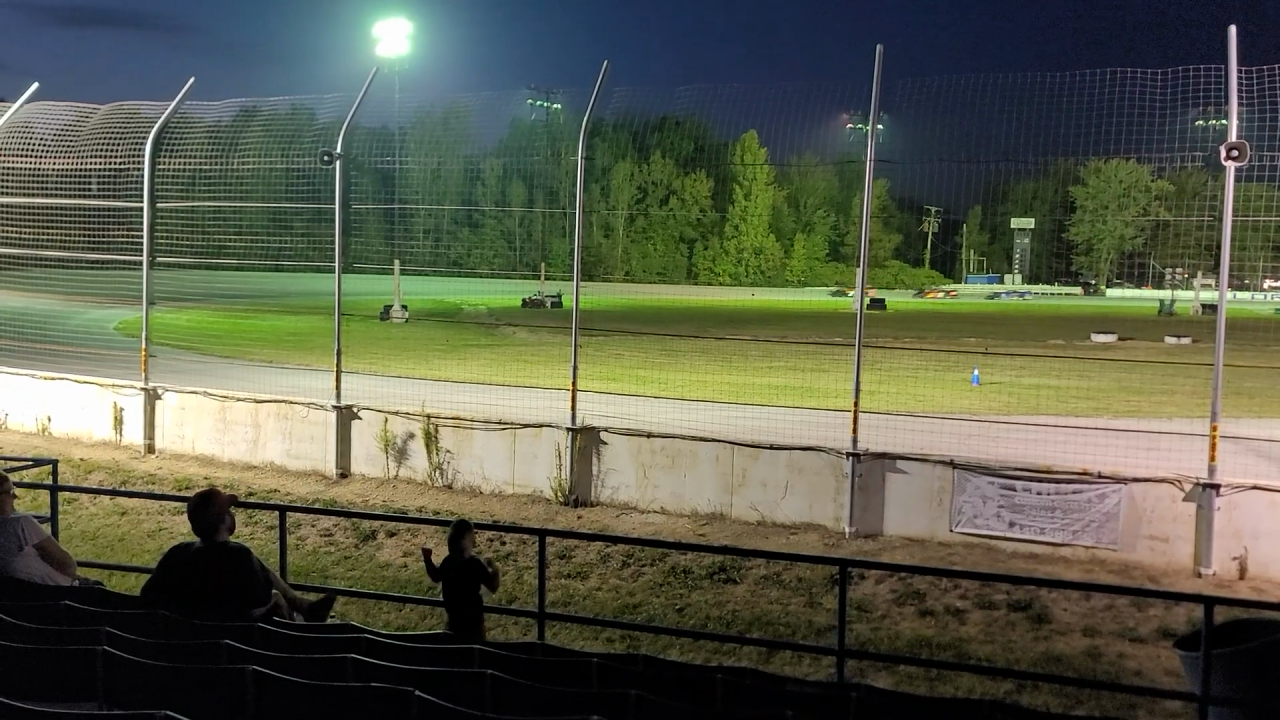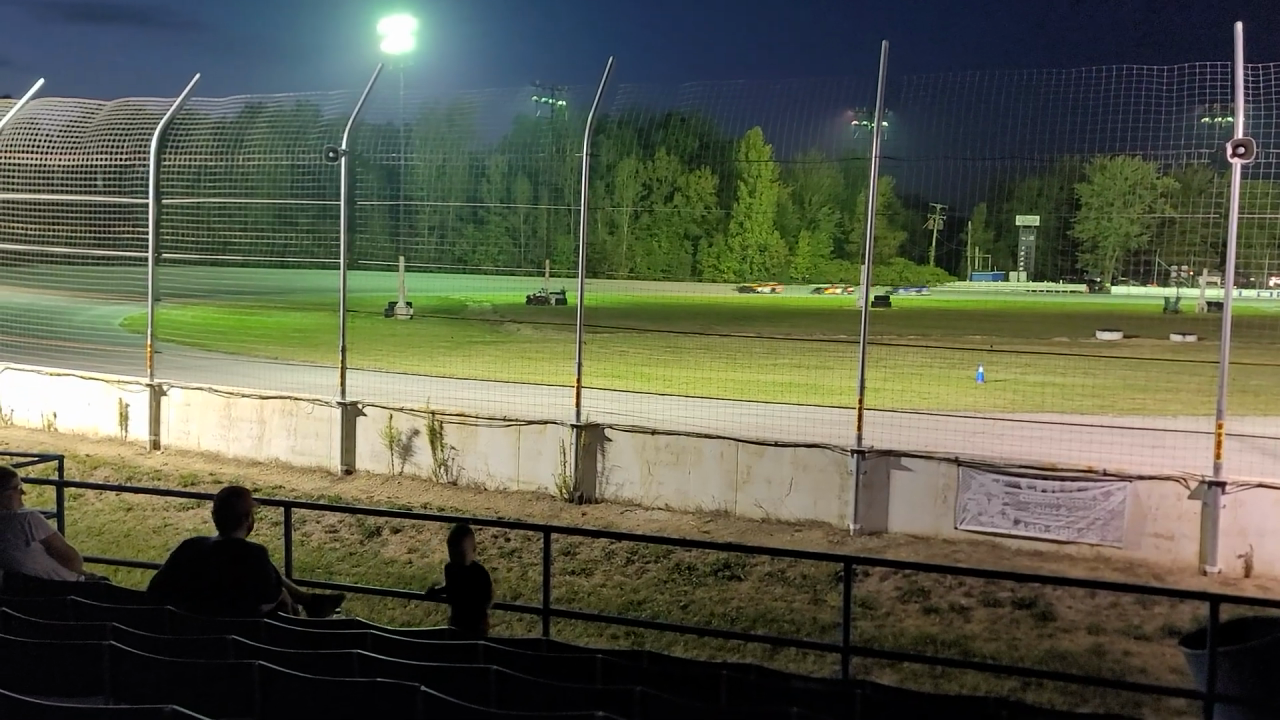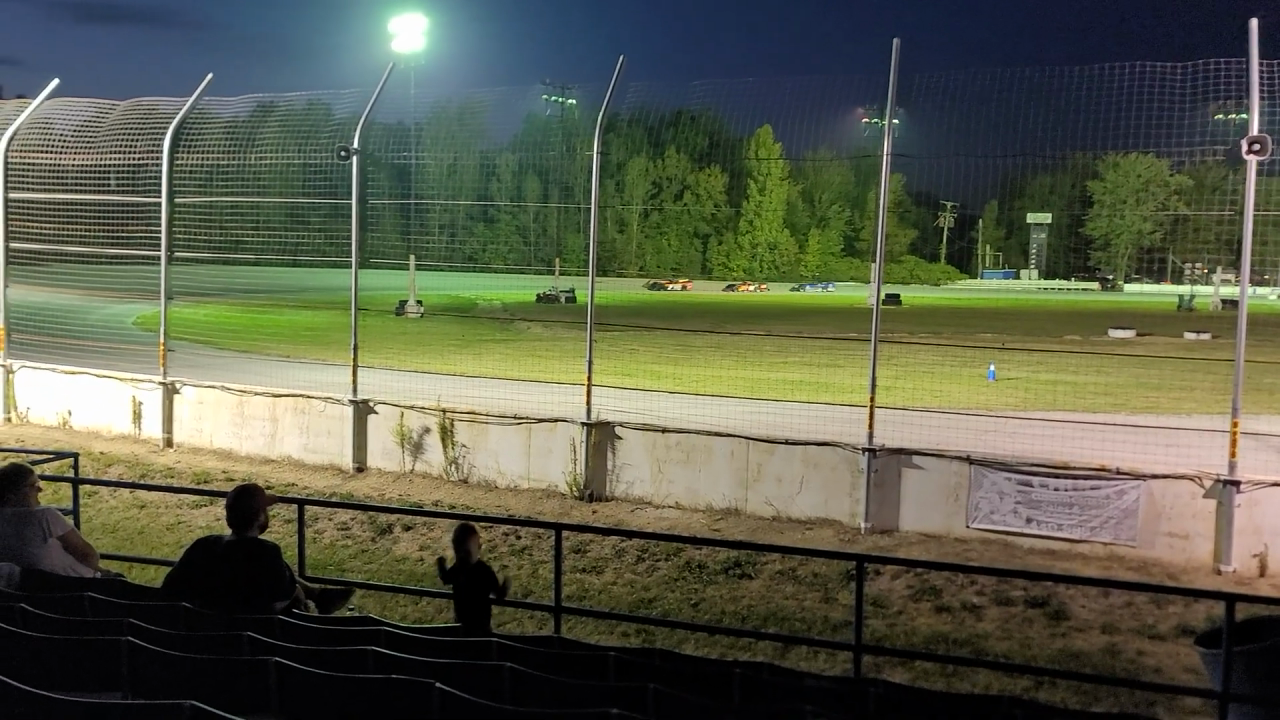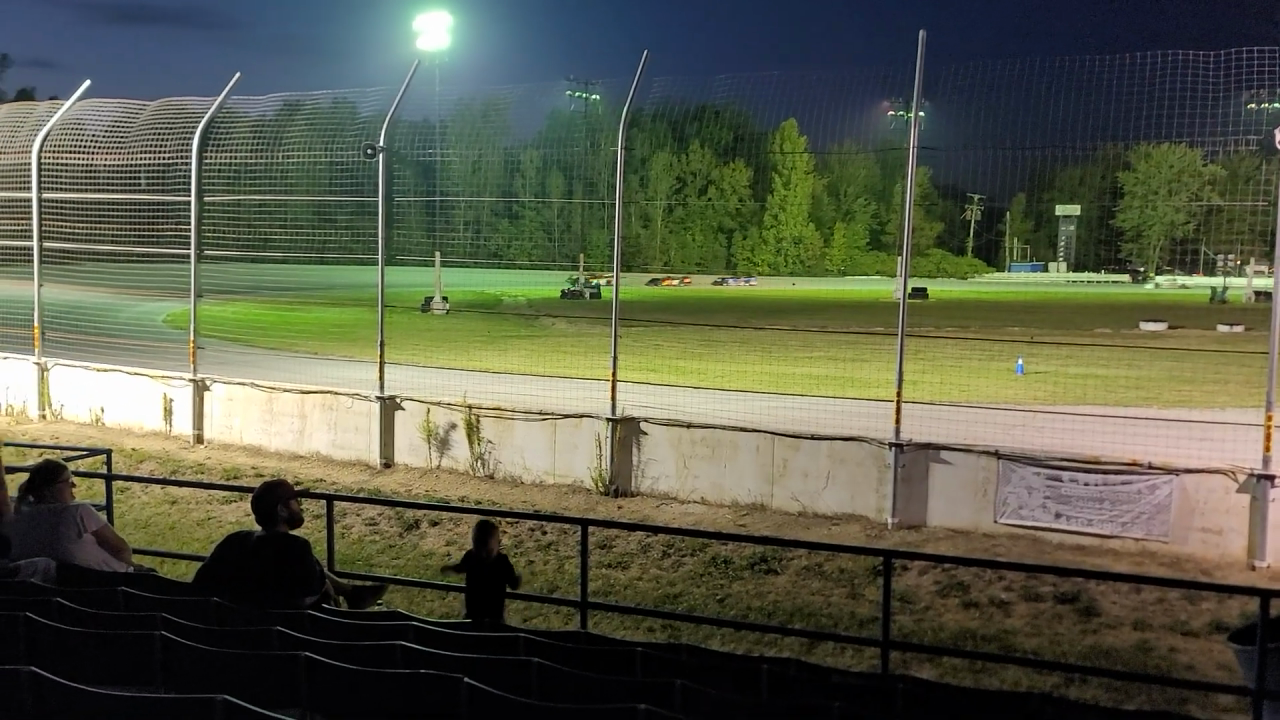
dt=0.5s
person 1, frame 1
left shoulder: (177, 554)
right shoulder: (237, 556)
left elbow: (148, 596)
right elbow: (259, 606)
right wrist: (275, 598)
left knee: (255, 565)
left ankle: (305, 607)
person 1, frame 2
left shoulder: (189, 547)
right shoulder: (253, 554)
left elbow: (155, 592)
right elbow: (267, 603)
right wrist: (283, 597)
left ankle: (308, 601)
person 1, frame 3
left shoulder: (203, 546)
right shoulder: (266, 553)
left elbow: (169, 589)
right elbow: (280, 601)
right wrist: (296, 592)
left ankle: (318, 596)
person 1, frame 4
left shoulder: (234, 541)
right shoulder: (295, 548)
left elbow: (201, 584)
right elbow: (309, 596)
right wrist: (327, 590)
left ankle: (350, 592)
